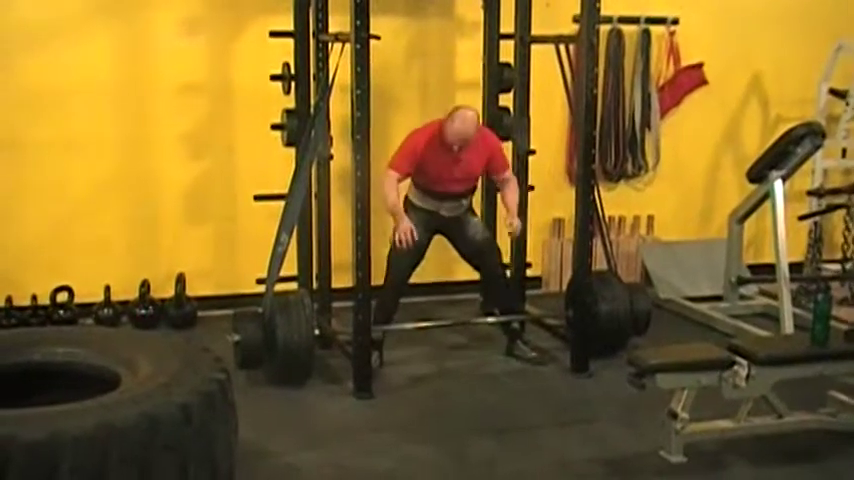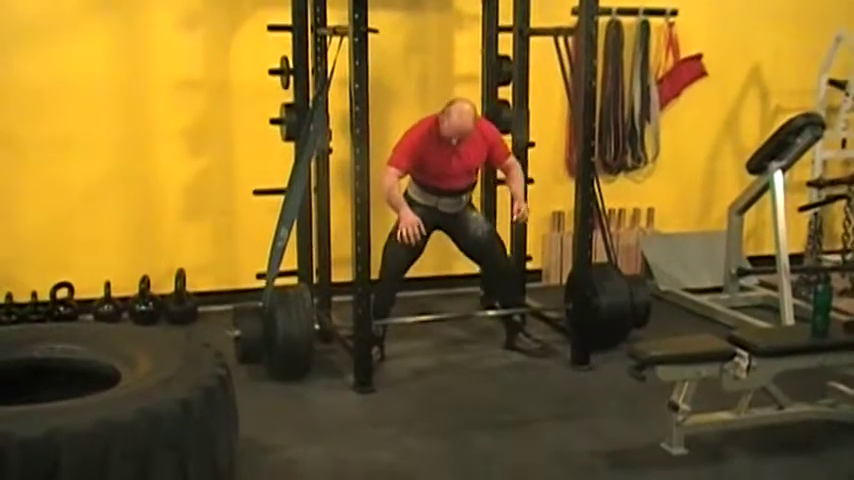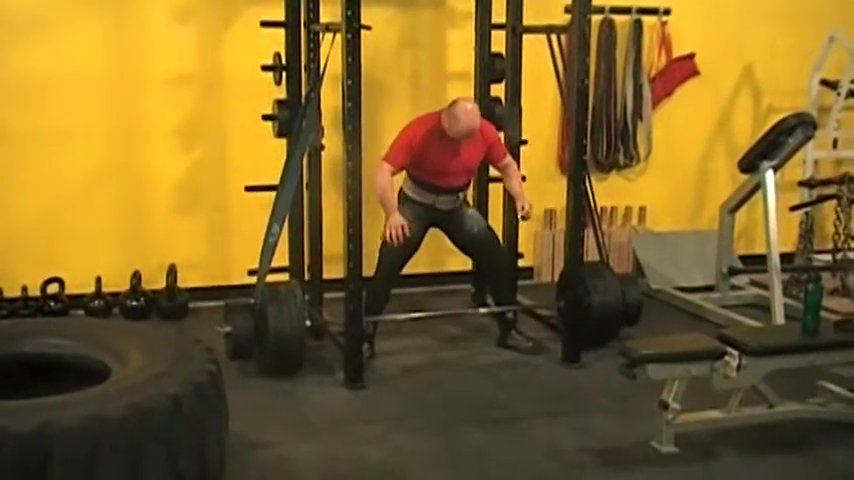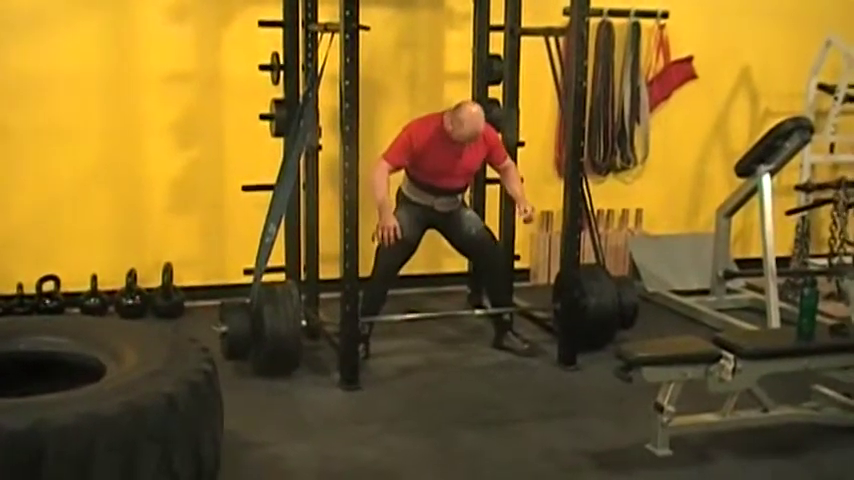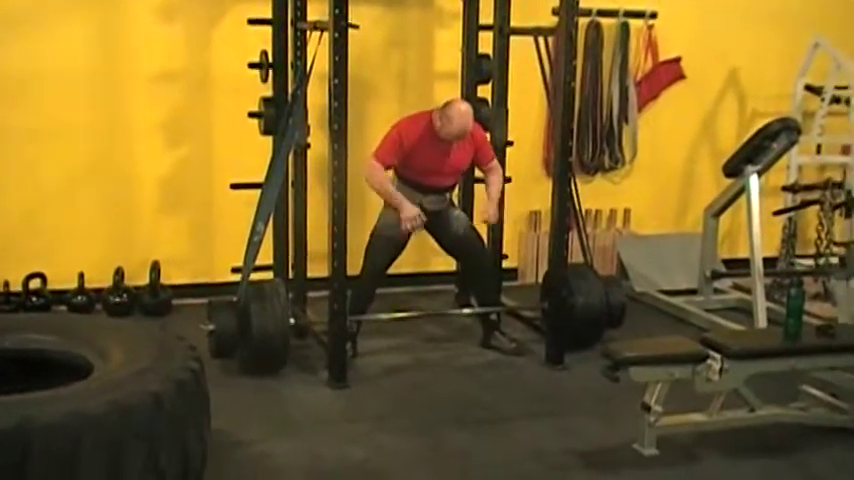
dt=0.3s
person 1, frame 1
left shoulder: (488, 142)
right shoulder: (421, 139)
left elbow: (506, 179)
right elbow: (389, 179)
left wrist: (512, 213)
right wrist: (400, 218)
left hip: (461, 212)
right hip: (421, 211)
left knee: (494, 267)
right knee: (397, 272)
left ankle: (515, 337)
right ankle: (375, 343)
person 1, frame 2
left shoulder: (487, 133)
right shoulder: (419, 135)
left elbow: (511, 165)
right elbow: (389, 177)
left wrist: (519, 198)
right wrist: (404, 212)
left hip: (460, 207)
right hip: (420, 206)
left knee: (498, 260)
right knee: (393, 265)
left ankle: (516, 331)
right ankle: (375, 337)
person 1, frame 3
left shoulder: (485, 132)
right shoulder: (418, 131)
left elbow: (507, 164)
right elbow: (383, 172)
left wrist: (519, 196)
right wrist: (392, 213)
left hip: (456, 205)
right hip: (416, 203)
left knee: (497, 257)
right knee: (389, 263)
left ankle: (508, 328)
right ankle: (366, 334)
person 1, frame 4
left shoulder: (486, 135)
right shoulder: (419, 131)
left elbow: (507, 167)
right elbow: (381, 169)
left wrist: (521, 199)
right wrist: (385, 213)
left hip: (454, 207)
right hip: (414, 204)
left knee: (494, 258)
right knee: (386, 264)
left ankle: (504, 331)
right ankle: (361, 334)
person 1, frame 5
left shoulder: (474, 134)
right shoulder: (408, 130)
left elbow: (493, 169)
right elbow: (373, 171)
left wrist: (491, 201)
right wrist: (402, 205)
left hip: (442, 205)
right hip: (405, 203)
left knee: (481, 259)
right knee: (375, 264)
left ankle: (492, 330)
right ankle: (349, 333)
